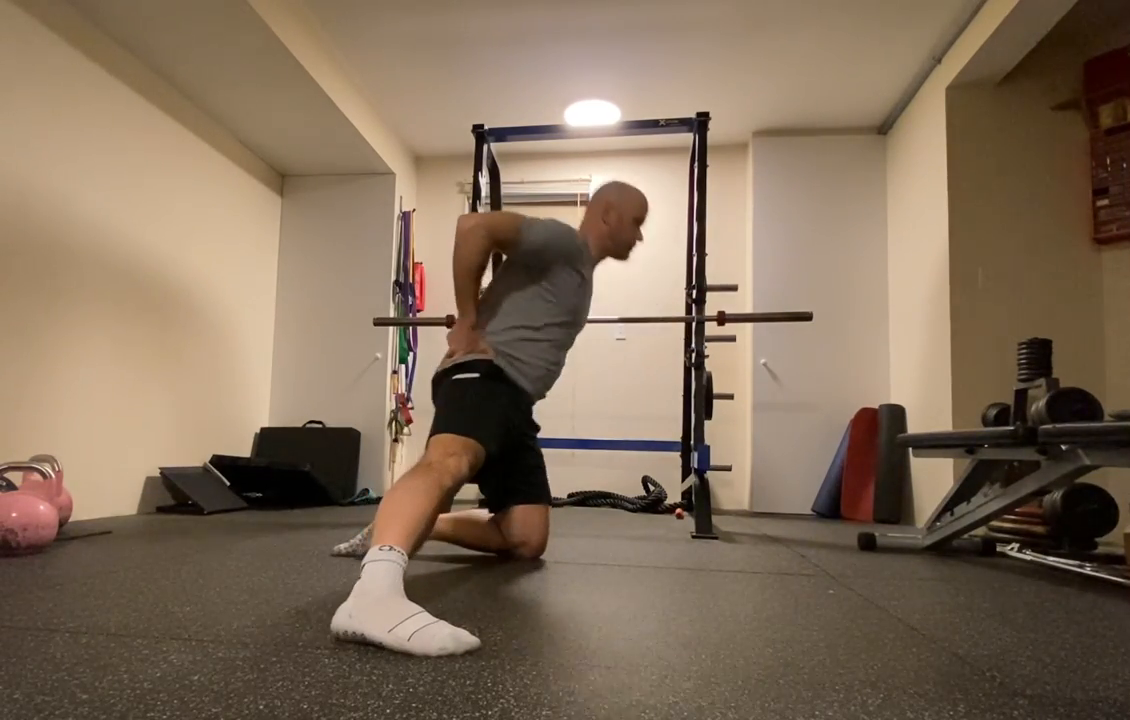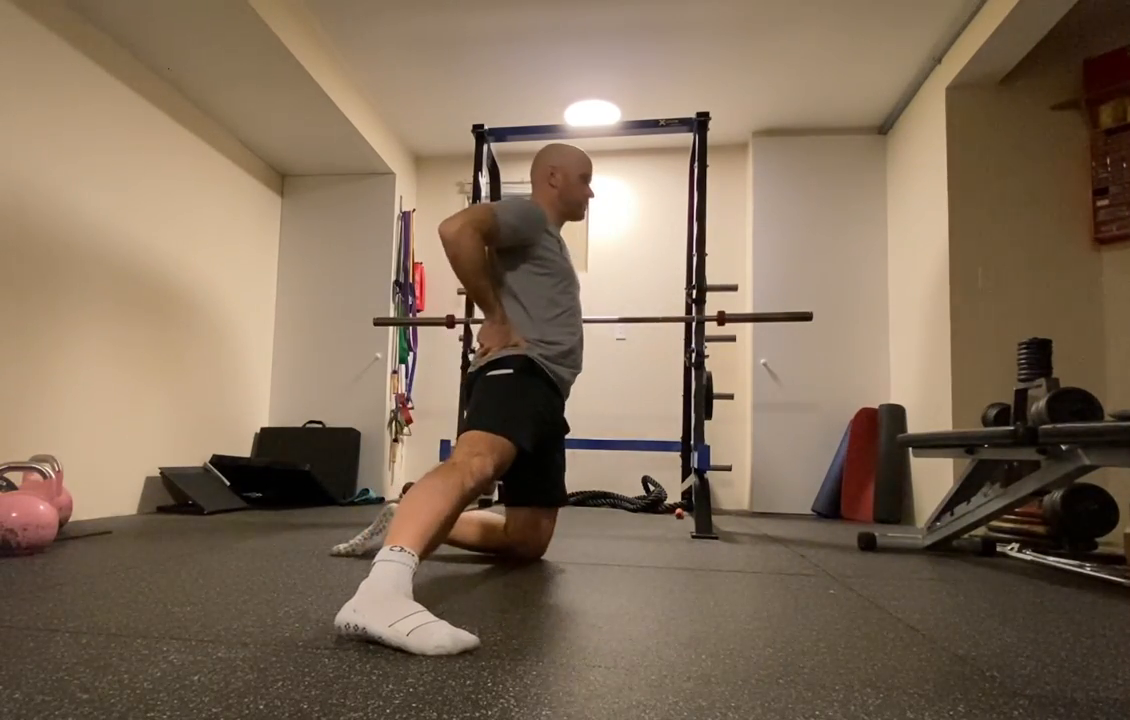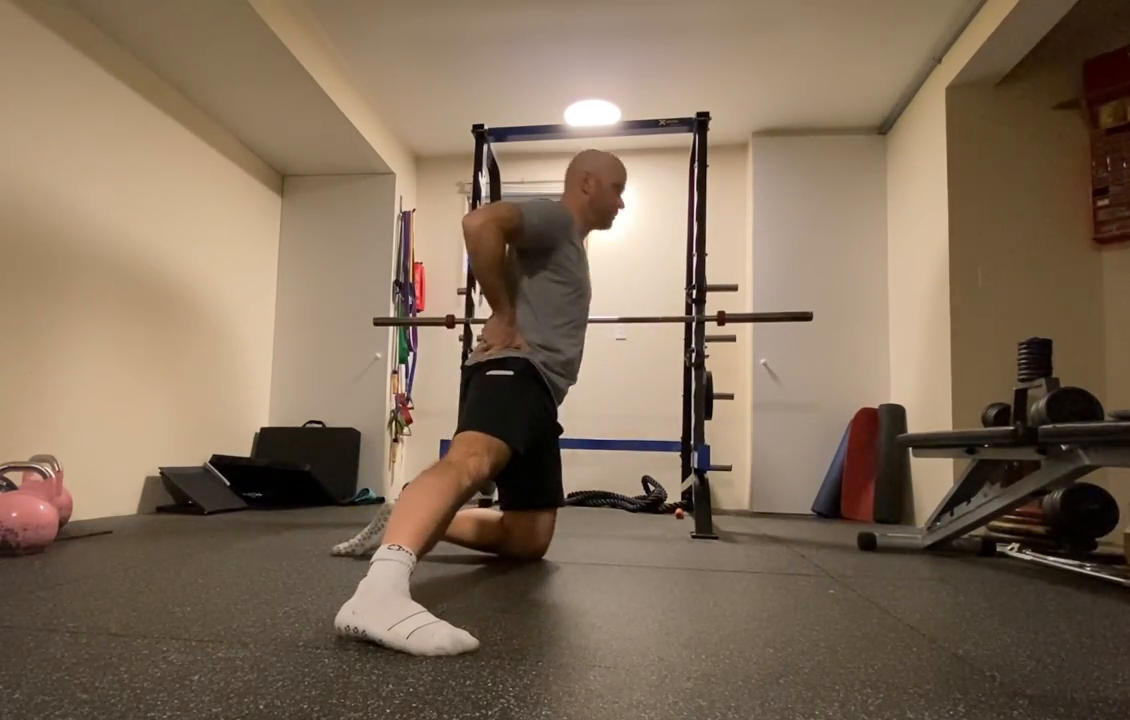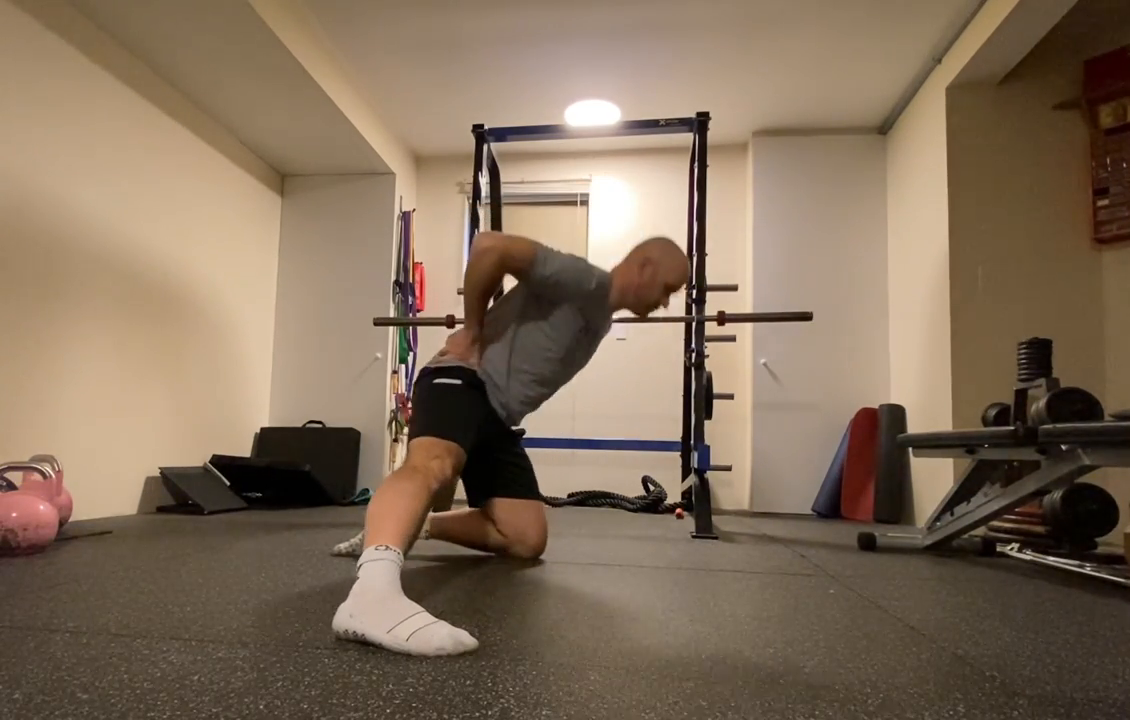
dt=0.5s
person 1, frame 1
left shoulder: (581, 268)
right shoulder: (560, 240)
right elbow: (473, 225)
right wrist: (468, 321)
left hip: (515, 395)
right hip: (484, 375)
left knee: (527, 540)
right knee: (447, 463)
left ankle: (408, 528)
right ankle: (373, 591)
person 1, frame 2
left shoulder: (547, 237)
right shoulder: (527, 216)
right elbow: (456, 229)
right wrist: (495, 317)
left hip: (546, 392)
right hip: (518, 373)
left knee: (527, 543)
right knee: (473, 465)
left ankle: (405, 528)
right ankle: (382, 588)
person 1, frame 3
left shoulder: (571, 242)
right shoulder: (553, 219)
right elbow: (480, 222)
right wrist: (502, 315)
left hip: (539, 396)
right hip: (513, 372)
left knee: (529, 541)
right knee: (470, 463)
left ankle: (410, 524)
right ankle: (379, 589)
person 1, frame 4
left shoulder: (600, 311)
right shoulder: (583, 279)
right elbow: (489, 245)
right wrist: (472, 331)
left hip: (496, 412)
right hip: (464, 383)
left knee: (527, 540)
right knee: (430, 466)
left ankle: (398, 531)
right ankle: (372, 590)
